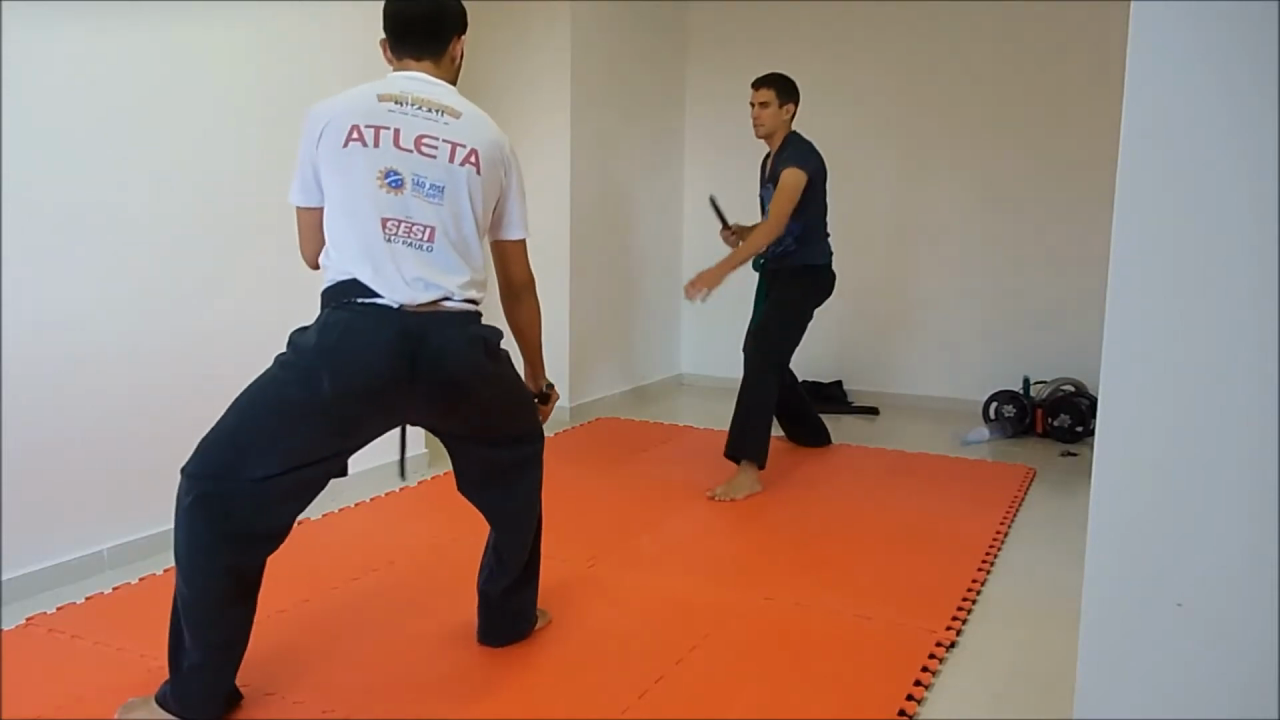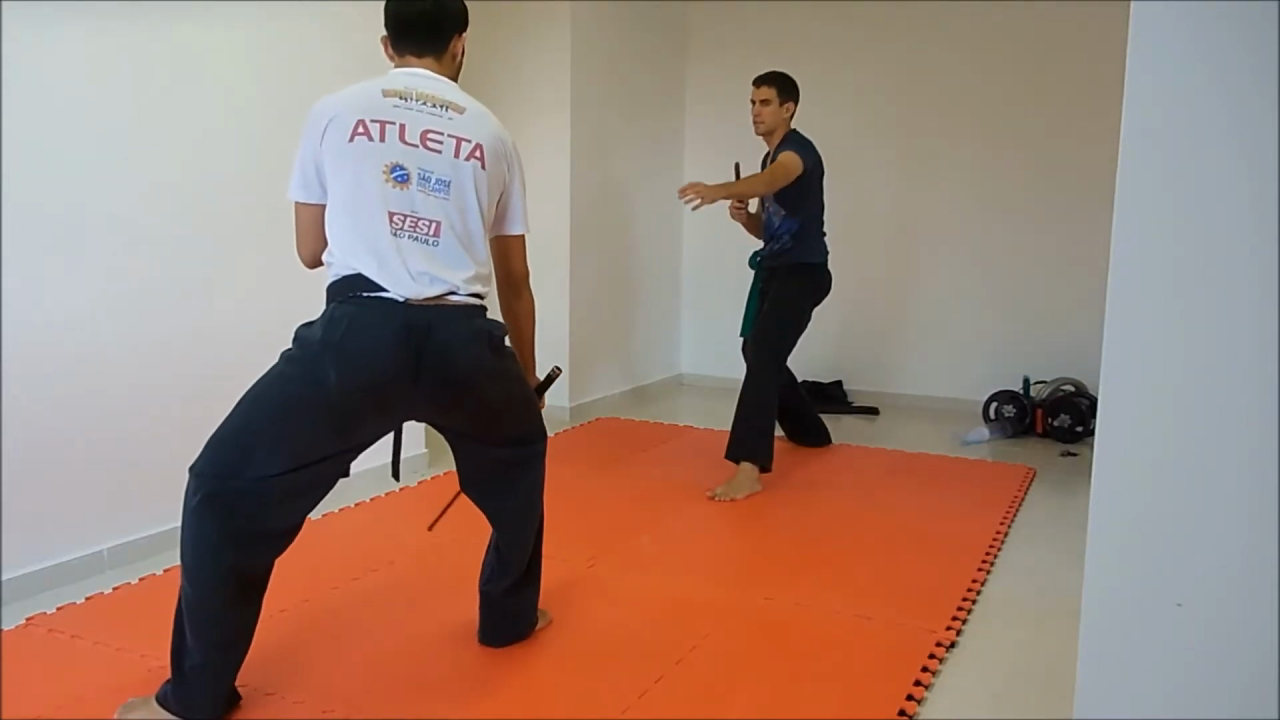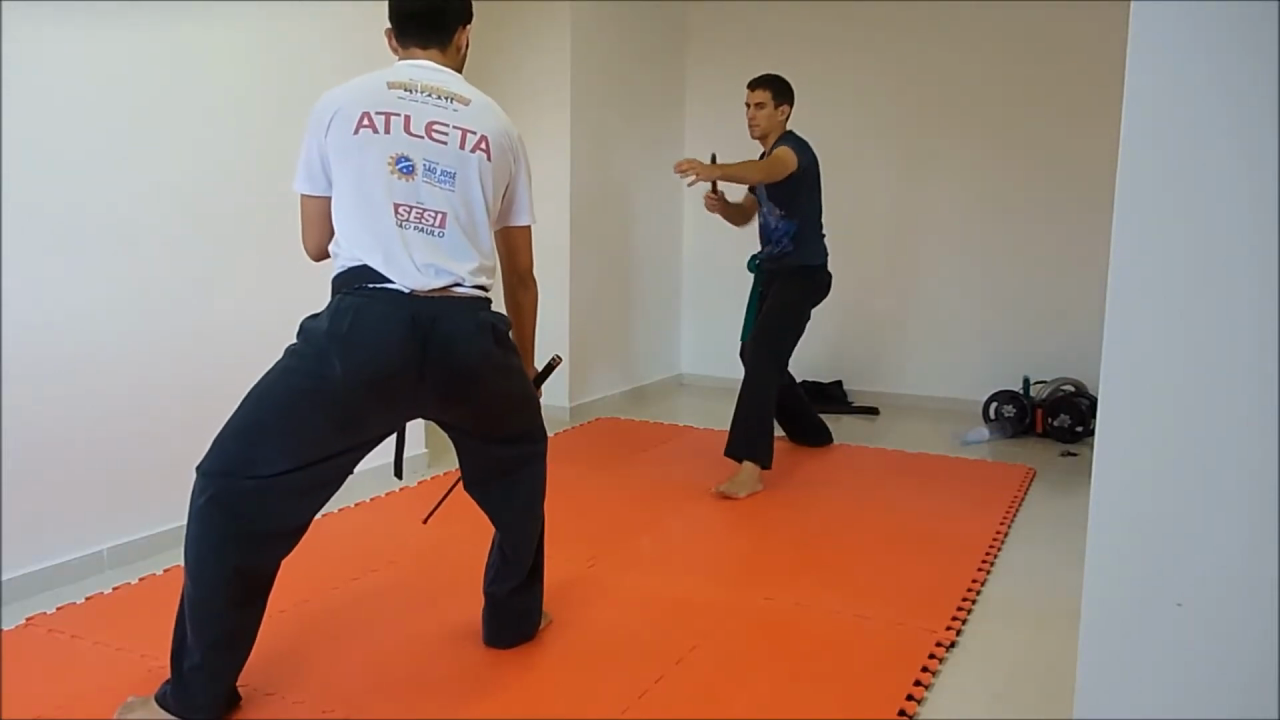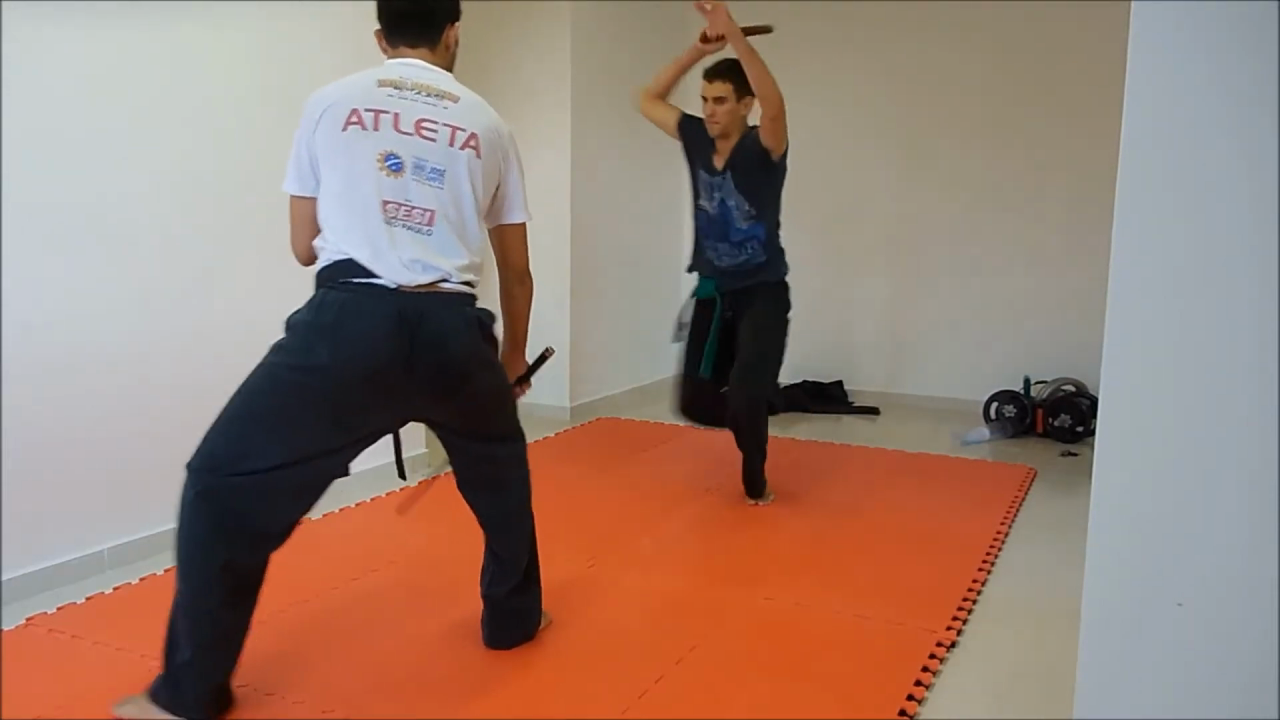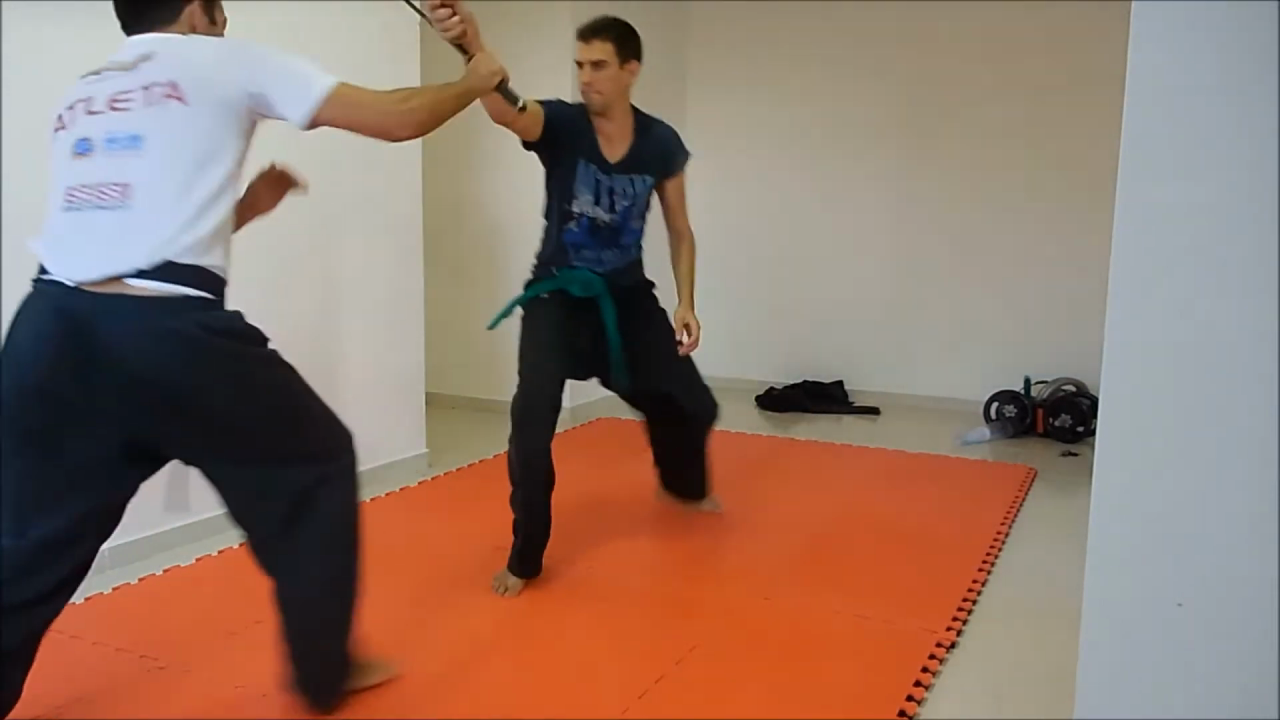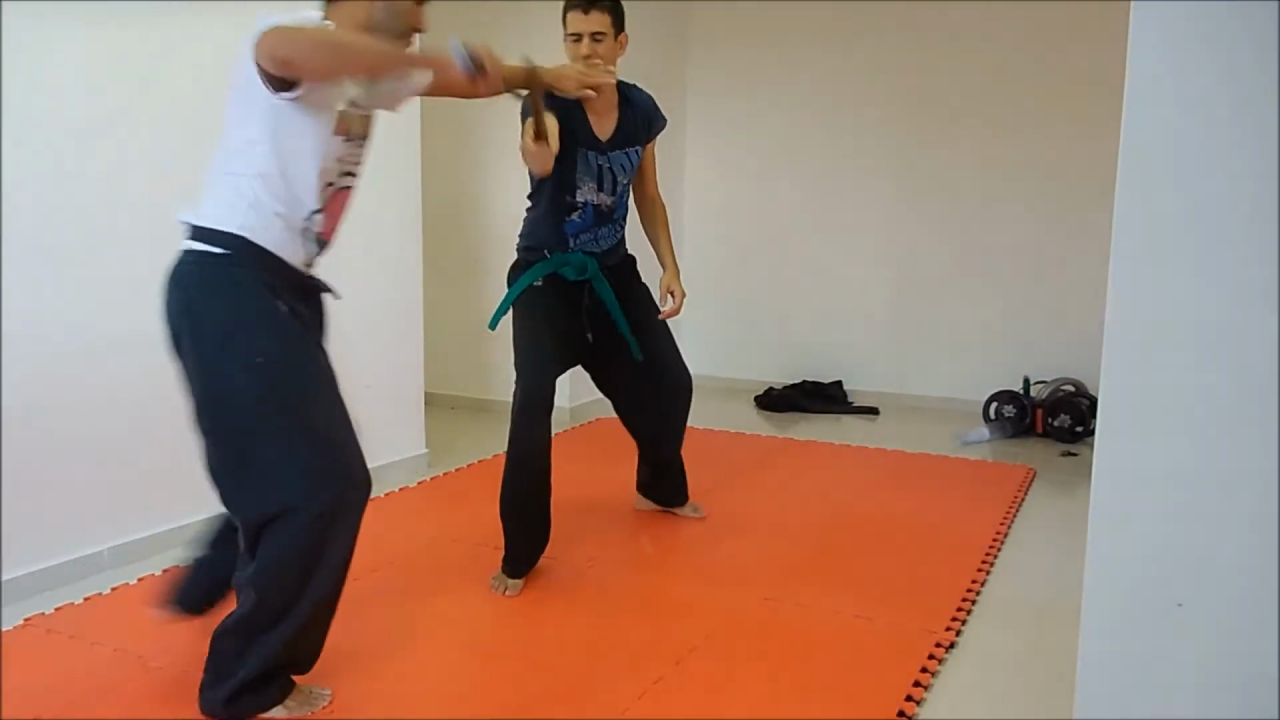
dt=0.5s
person 1, frame 1
left shoulder: (332, 115)
right shoulder: (487, 135)
left elbow: (314, 251)
right elbow: (517, 283)
right wrist: (536, 378)
left hip: (353, 341)
right hip: (452, 347)
left knee: (218, 488)
right knee: (515, 454)
right ankle: (508, 615)
person 1, frame 2
left shoulder: (335, 112)
right shoulder: (491, 132)
left elbow: (311, 250)
right elbow: (513, 278)
right wrist: (526, 378)
left hip: (359, 335)
right hip: (458, 341)
left knee: (228, 487)
right knee: (517, 452)
right ankle: (510, 614)
person 1, frame 3
left shoulder: (341, 104)
right shoulder: (496, 125)
left elbow: (317, 241)
right elbow: (520, 272)
right wrist: (523, 367)
left hip: (364, 327)
right hip: (464, 333)
left knee: (236, 486)
right knee: (517, 457)
right ankle: (514, 615)
person 1, frame 4
left shoulder: (330, 103)
right shoulder: (487, 123)
left elbow: (305, 245)
right elbow: (516, 269)
right wrist: (513, 356)
left hip: (349, 321)
right hip: (449, 329)
left knee: (229, 483)
right knee: (498, 464)
right ankle: (513, 615)
person 1, frame 5
left shoulder: (79, 101)
right shoulder: (227, 58)
right elbow: (392, 118)
left wrist: (257, 194)
right wrist: (475, 81)
right hip: (170, 327)
right knee: (313, 462)
person 1, frame 6
left shoulder: (360, 66)
left elbow: (450, 79)
left wrist: (541, 76)
right wrist: (474, 73)
left hip: (255, 291)
right hip: (233, 290)
left knee: (296, 477)
right knee: (323, 488)
left ankle: (207, 594)
person 2, frame 1
left shoulder: (799, 156)
right shoulder: (769, 162)
left elbow: (776, 225)
left wrist: (721, 269)
right wrist: (739, 235)
left hip: (806, 273)
right hip: (780, 272)
left knee: (761, 353)
right knee: (765, 355)
left ankle: (749, 471)
right ankle: (810, 432)
person 2, frame 2
left shoulder: (797, 151)
right shoulder: (771, 157)
left elbow: (765, 184)
left wrist: (717, 191)
right wrist: (745, 217)
left hip: (802, 272)
right hip: (775, 270)
left knee: (762, 354)
right knee: (761, 354)
left ankle: (749, 470)
right ankle: (811, 432)
person 2, frame 3
left shoulder: (793, 150)
right shoulder: (764, 161)
left elbow: (762, 172)
right elbow: (744, 215)
left wrist: (714, 170)
right wrist: (720, 204)
left hip: (802, 272)
right hip: (776, 272)
left knee: (760, 354)
right knee: (762, 358)
left ankle: (750, 466)
right ankle: (812, 432)
person 2, frame 4
left shoulder: (765, 147)
right shoulder: (697, 137)
left elbow: (773, 103)
right elbow: (647, 100)
right wrist: (697, 53)
left hip: (762, 293)
right hip: (713, 293)
left knee: (749, 393)
right knee: (696, 399)
left ankle: (754, 483)
right ankle: (747, 424)
person 2, frame 5
left shoulder: (662, 144)
right shoulder: (558, 122)
left elbow: (679, 231)
right elbow: (502, 106)
left wrist: (685, 303)
left hip: (627, 296)
right hip: (558, 294)
left knee: (690, 405)
right knee: (533, 417)
left ankle: (685, 484)
right ankle: (525, 557)
person 2, frame 6
left shoulder: (641, 110)
right shoulder: (551, 104)
left elbow: (647, 197)
right elbow: (544, 140)
left wrist: (669, 267)
right wrist: (538, 149)
left hip: (612, 271)
right hip: (545, 276)
left knee: (666, 383)
right knee: (532, 407)
left ankle: (660, 490)
right ankle: (520, 555)
